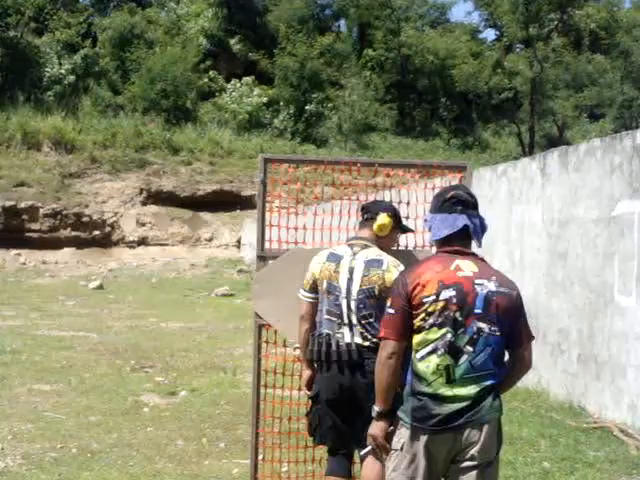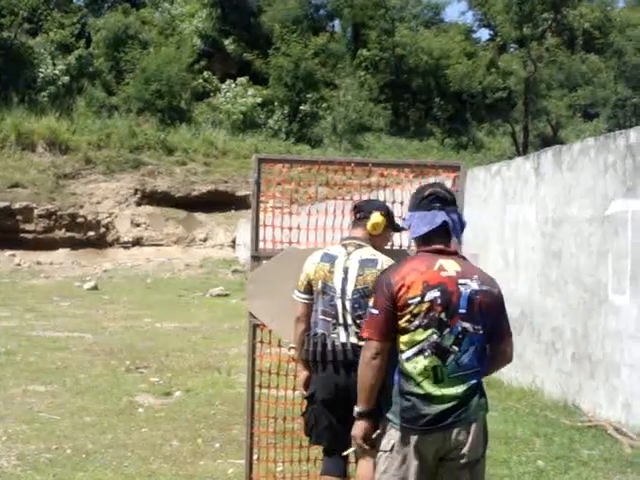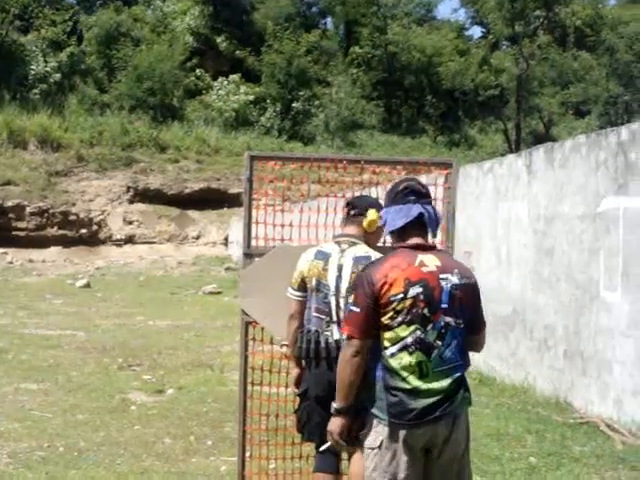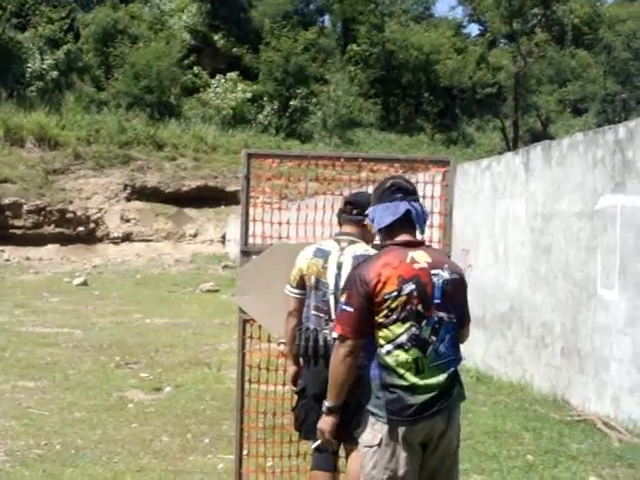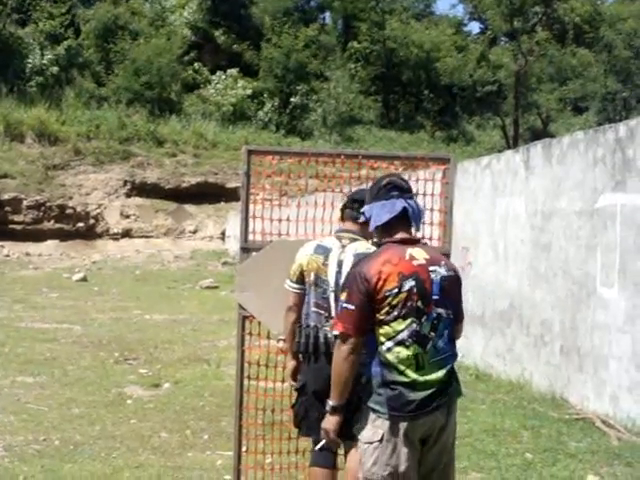
dt=0.2s
person 1, frame 1
left shoulder: (413, 278)
right shoulder: (503, 286)
left elbow: (390, 353)
right elbow: (523, 359)
left wrist: (380, 414)
left hip: (423, 419)
right hip: (480, 420)
person 1, frame 2
left shoulder: (395, 278)
right shoulder: (484, 283)
left elbow: (374, 353)
right elbow: (504, 354)
left wrist: (363, 413)
left hip: (411, 420)
right hip: (466, 419)
person 1, frame 3
left shoulder: (376, 274)
right shoulder: (462, 275)
left elbow: (355, 350)
right elbow: (476, 342)
left wrist: (341, 410)
left hip: (397, 415)
right hip: (450, 411)
person 1, frame 4
left shoulder: (368, 273)
right shoulder: (450, 270)
left elbow: (347, 348)
right elbow: (462, 335)
left wrist: (332, 409)
left hip: (393, 413)
right hip: (444, 406)
person 1, frame 5
left shoulder: (368, 270)
right shoulder: (445, 266)
left elbow: (349, 346)
left wrist: (334, 408)
left hip: (393, 409)
right hip: (442, 401)
person 2, frame 1
left shoulder: (322, 260)
right shoulder: (390, 268)
left elbow: (306, 317)
left wrist: (308, 365)
left hip: (331, 368)
right hip: (373, 368)
left knee: (338, 449)
person 2, frame 2
left shoulder: (316, 260)
right shoulder: (384, 267)
left elbow: (302, 318)
left wrist: (303, 365)
left hip: (326, 368)
left knee: (333, 449)
person 2, frame 3
left shoulder: (310, 258)
left elbow: (295, 315)
left wrist: (296, 363)
left hip: (319, 364)
left knee: (325, 445)
right knee: (361, 444)
person 2, frame 4
left shoulder: (309, 256)
left elbow: (294, 313)
left wrist: (293, 361)
left hip: (317, 363)
left knee: (323, 443)
right knee: (359, 442)
person 2, frame 5
left shoulder: (309, 251)
left elbow: (294, 308)
left wrist: (292, 355)
left hip: (317, 359)
left knee: (322, 440)
right knee: (357, 439)
